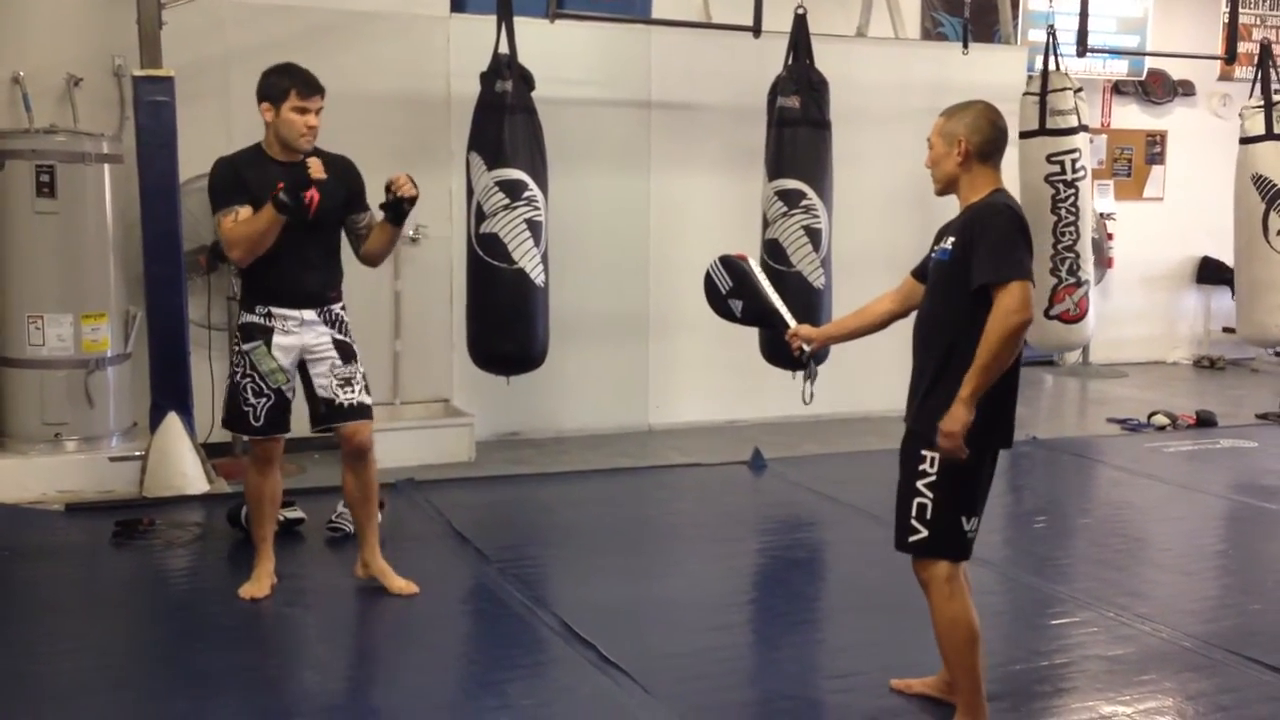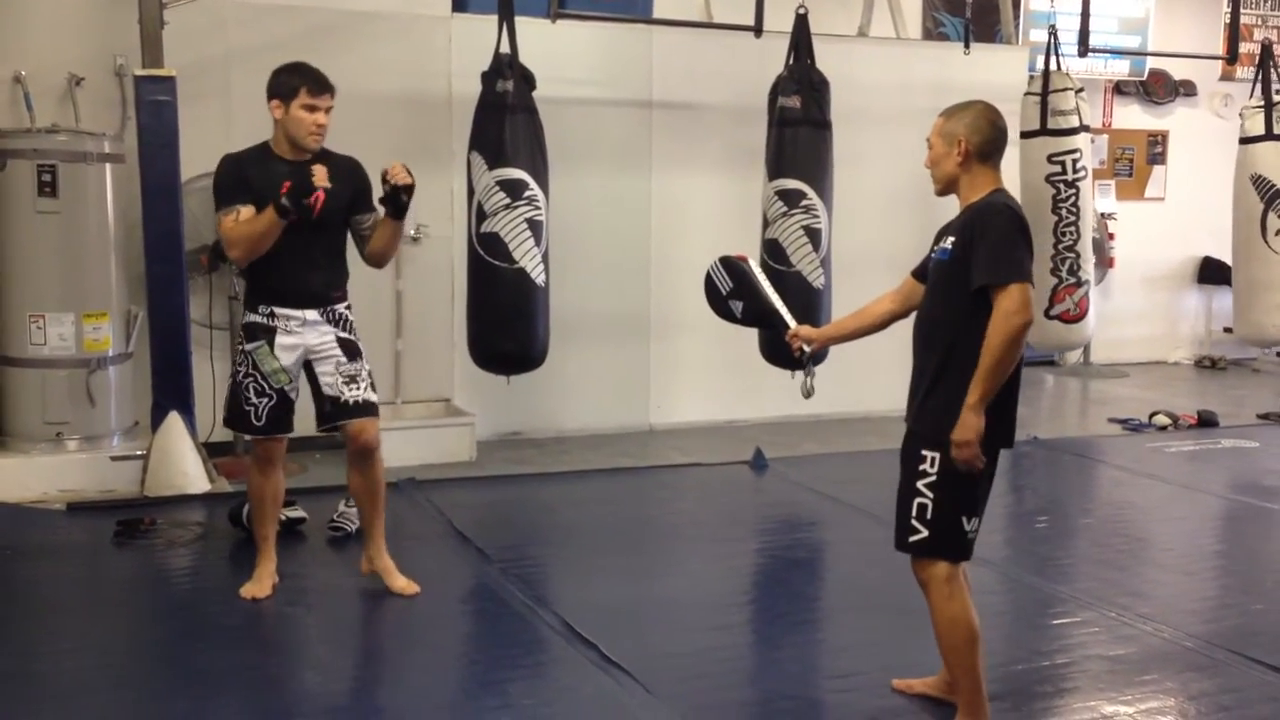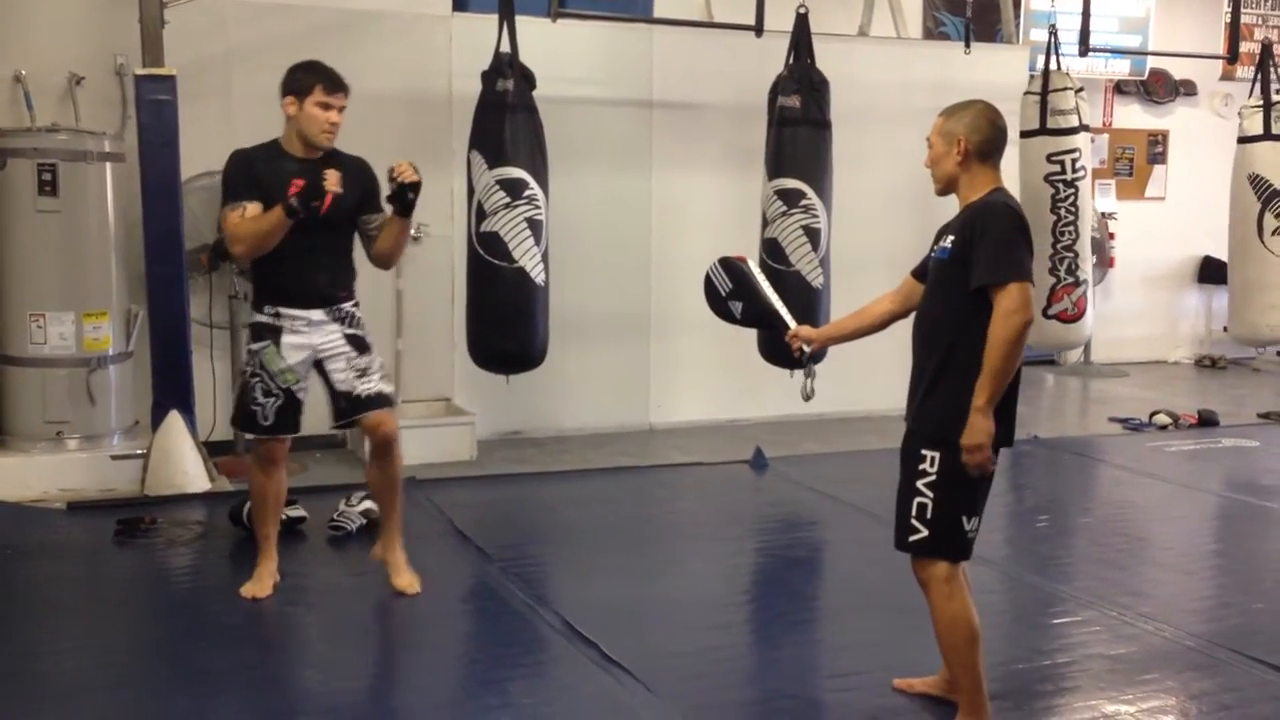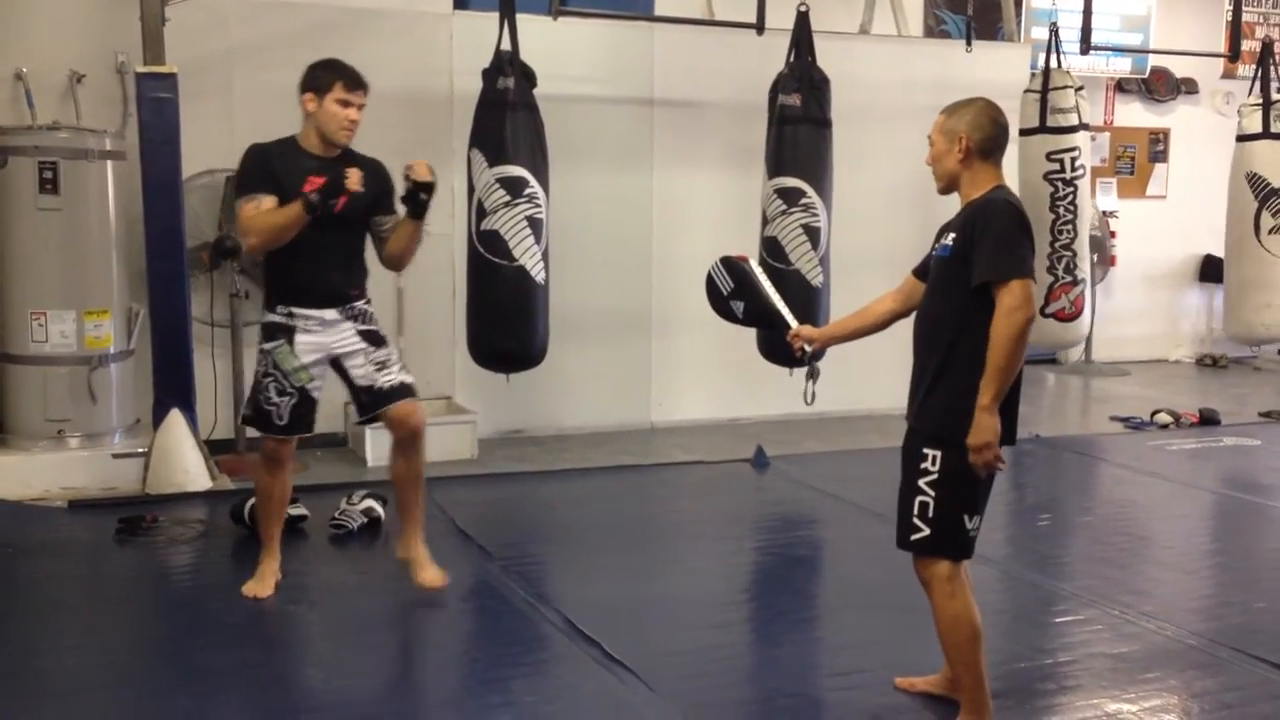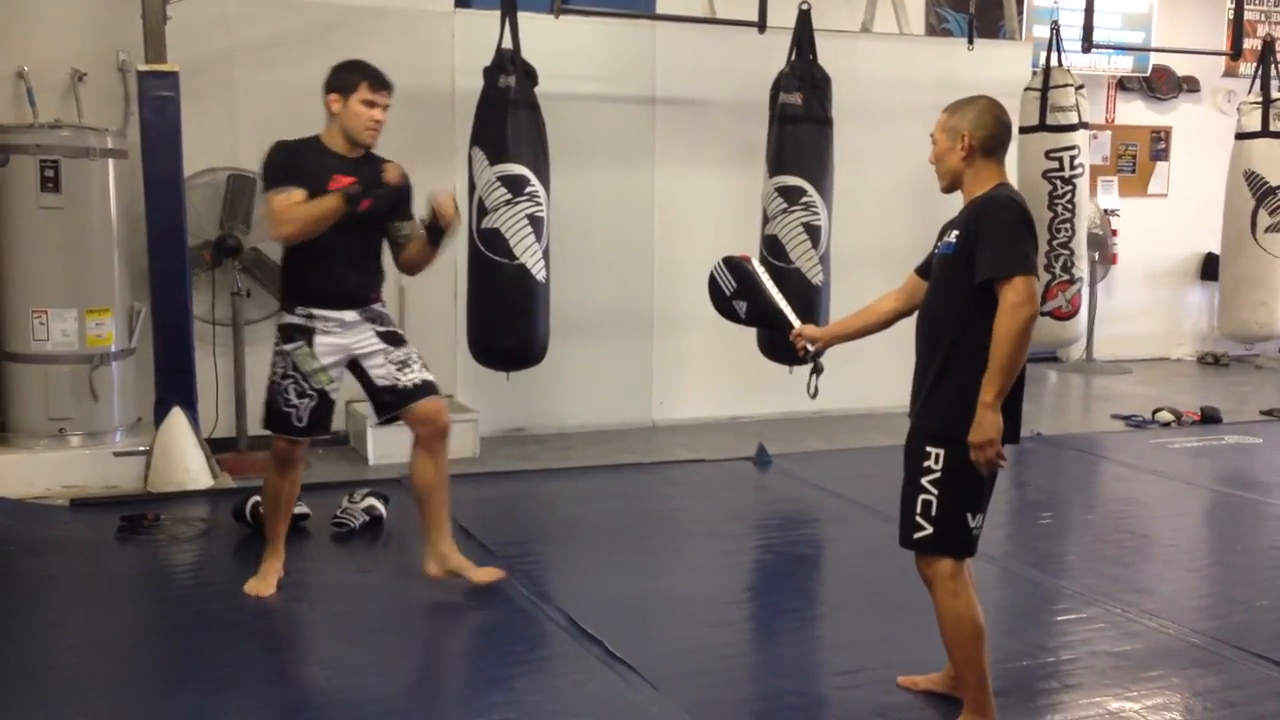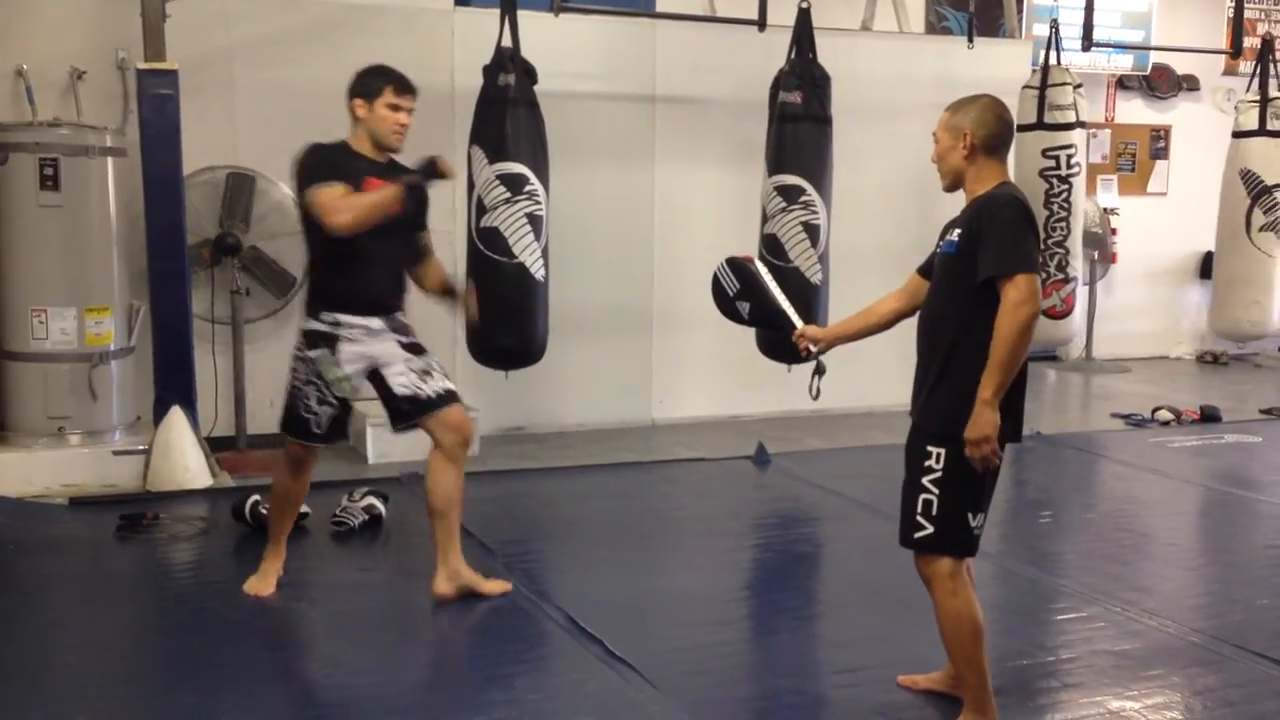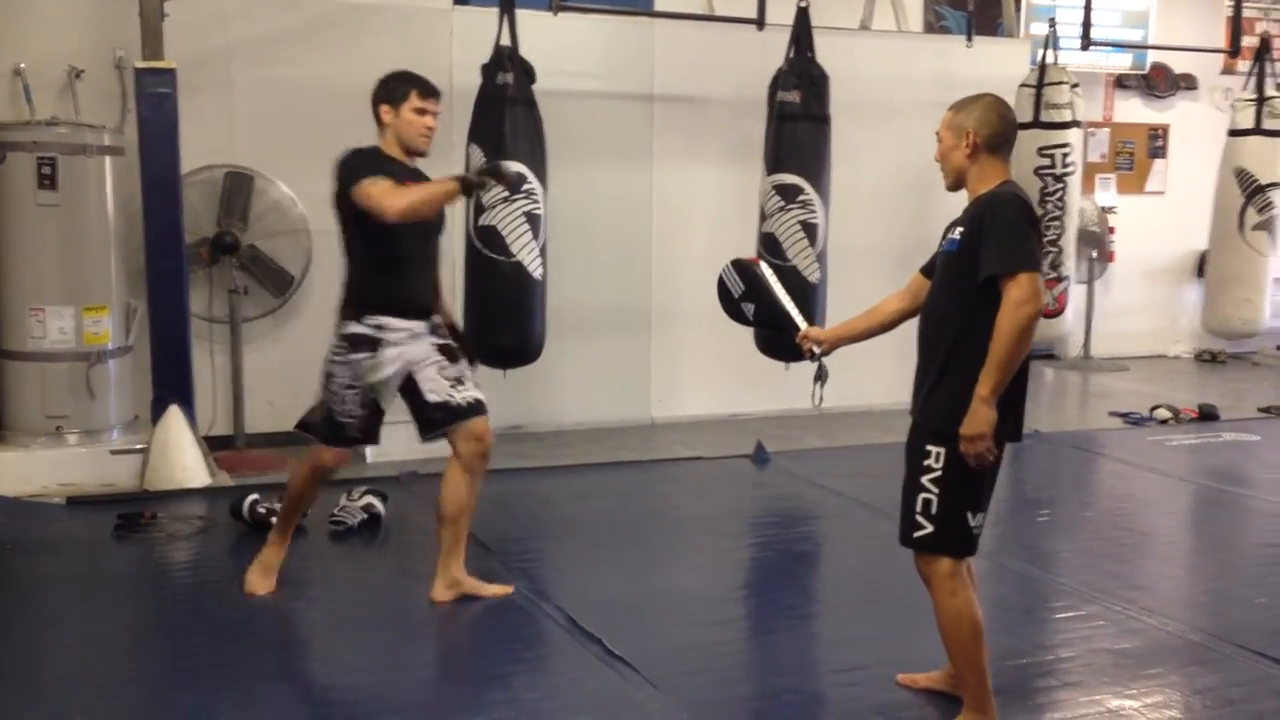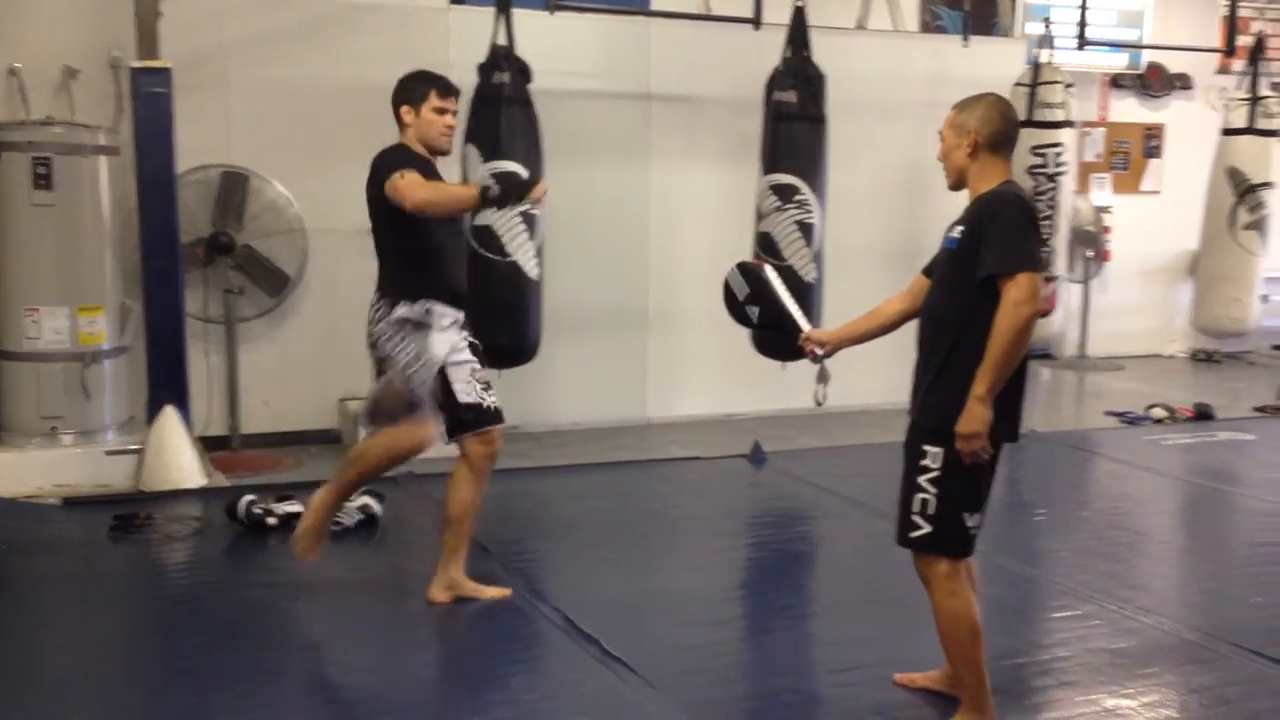
dt=0.1s
person 1, frame 1
left shoulder: (996, 218)
right shoulder: (960, 226)
left elbow: (1015, 312)
right elbow: (899, 301)
left wrist: (965, 401)
right wrist: (821, 334)
left hip: (958, 424)
right hip: (935, 419)
left knee: (936, 563)
right knee: (940, 557)
person 1, frame 2
left shoulder: (996, 217)
right shoulder: (961, 225)
left elbow: (1015, 313)
right elbow: (899, 301)
left wrist: (975, 409)
right wrist: (821, 334)
left hip: (959, 426)
right hip: (937, 420)
left knee: (936, 563)
right knee: (941, 557)
person 1, frame 3
left shoulder: (995, 217)
right shoulder: (961, 225)
left elbow: (1015, 313)
right elbow: (899, 301)
left wrist: (982, 411)
right wrist: (821, 335)
left hip: (960, 425)
right hip: (936, 419)
left knee: (935, 562)
right knee: (941, 556)
person 1, frame 4
left shoulder: (996, 214)
right shoulder: (962, 222)
left elbow: (1017, 309)
right elbow: (901, 300)
left wrist: (988, 409)
right wrist: (823, 335)
left hip: (963, 425)
right hip: (939, 418)
left knee: (937, 562)
right knee: (943, 555)
person 1, frame 5
left shoulder: (999, 211)
right shoulder: (965, 219)
left elbow: (1020, 305)
right elbow: (904, 298)
left wrist: (990, 406)
right wrist: (826, 334)
left hip: (966, 422)
right hip: (942, 416)
left knee: (939, 559)
right knee: (946, 552)
person 1, frame 6
left shoulder: (1001, 210)
right shoulder: (967, 219)
left elbow: (1022, 303)
right elbow: (906, 298)
left wrist: (988, 404)
right wrist: (829, 335)
left hip: (965, 419)
right hip: (941, 414)
left knee: (939, 560)
right knee: (948, 553)
person 1, frame 7
left shoulder: (1004, 208)
right shoulder: (971, 217)
left elbow: (1024, 302)
right elbow: (910, 298)
left wrist: (985, 401)
right wrist: (831, 336)
left hip: (965, 418)
right hip: (942, 413)
left knee: (939, 558)
right knee: (949, 552)
person 1, frame 8
left shoulder: (1005, 208)
right shoulder: (975, 216)
left elbow: (1024, 302)
right elbow: (912, 299)
left wrist: (981, 400)
right wrist: (835, 338)
left hip: (962, 418)
right hip: (942, 413)
left knee: (937, 559)
right knee: (949, 551)
person 2, frame 1
left shoulder: (341, 171)
right shoulder: (234, 171)
left elbow: (369, 252)
right elbow: (239, 251)
left wrist: (396, 215)
right wrist: (287, 194)
left hip: (326, 319)
right hip: (266, 324)
left knee: (358, 439)
right knee: (264, 449)
left ankle: (371, 556)
right ankle: (264, 563)
person 2, frame 2
left shoulder: (346, 172)
right shoulder: (240, 169)
left elbow: (377, 255)
right elbow: (237, 249)
left wrist: (397, 207)
right wrist: (291, 201)
left hip: (331, 320)
right hip: (270, 324)
left knee: (364, 437)
right knee: (267, 449)
left ankle: (376, 554)
right ankle: (266, 563)
person 2, frame 3
left shoulder: (355, 172)
right shoulder: (249, 165)
left elbow: (384, 256)
right elbow: (241, 246)
left wrist: (403, 206)
right wrist: (298, 202)
left hip: (339, 319)
right hip: (278, 324)
left knee: (383, 428)
right knee: (270, 448)
left ankle: (391, 547)
right ankle: (267, 562)
person 2, frame 4
left shoulder: (370, 173)
right shoulder: (266, 160)
left elbow: (394, 256)
right elbow: (254, 236)
left wrist: (416, 207)
right wrist: (321, 197)
left hip: (352, 317)
right hip: (290, 323)
left knee: (409, 420)
right knee: (277, 447)
left ankle: (412, 544)
right ankle: (269, 561)
person 2, frame 5
left shoulder: (390, 177)
right shoulder: (290, 157)
left elbow: (410, 261)
right elbow: (286, 228)
left wrist: (435, 232)
right wrist: (355, 192)
left hip: (369, 320)
right hip: (308, 324)
left knee: (433, 420)
right knee: (288, 448)
left ankle: (442, 552)
right ankle: (273, 559)
person 2, frame 6
left shoulder: (406, 183)
right shoulder: (321, 161)
left elbow: (419, 261)
right elbow: (338, 219)
left wrist: (451, 290)
right wrist: (412, 178)
left hip: (393, 329)
right hip: (334, 330)
left knee: (454, 431)
right knee: (301, 451)
left ankle: (451, 569)
right ankle: (274, 559)
person 2, frame 7
left shoulder: (424, 183)
right shoulder: (359, 165)
right elbow: (396, 209)
left wrist: (446, 318)
right wrist: (468, 182)
left hip: (424, 332)
right hip: (371, 334)
left knee: (476, 441)
right knee: (329, 456)
left ankle: (450, 574)
right ankle: (274, 549)
person 2, frame 8
left shoulder: (421, 172)
right shoulder: (397, 163)
right elbow: (420, 199)
right wrist: (496, 194)
left hip: (446, 326)
right hip: (409, 317)
left knee: (482, 448)
right knee: (410, 439)
left ankle: (449, 575)
right ankle: (328, 499)
